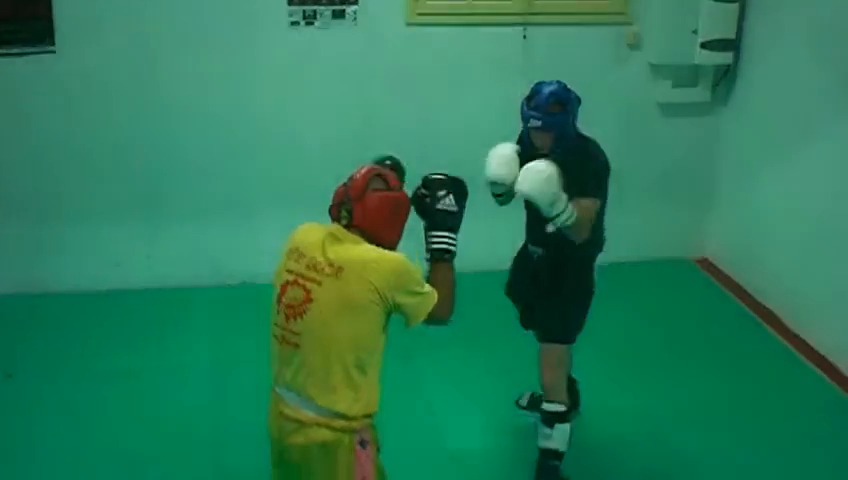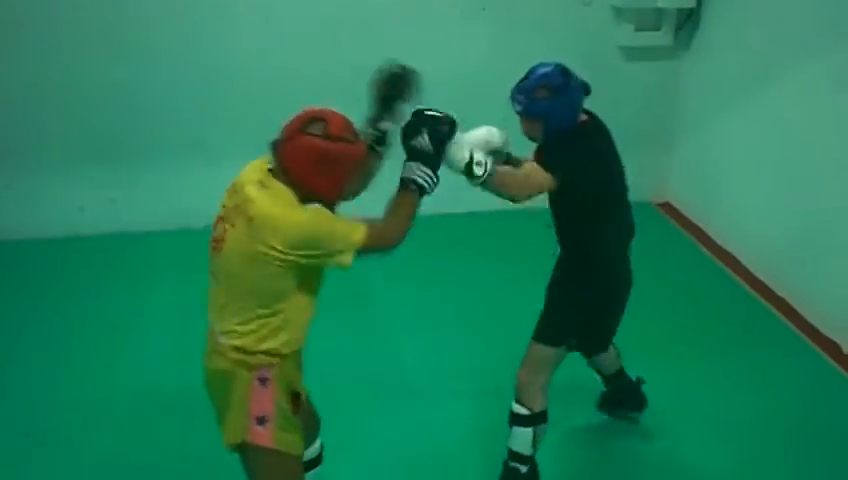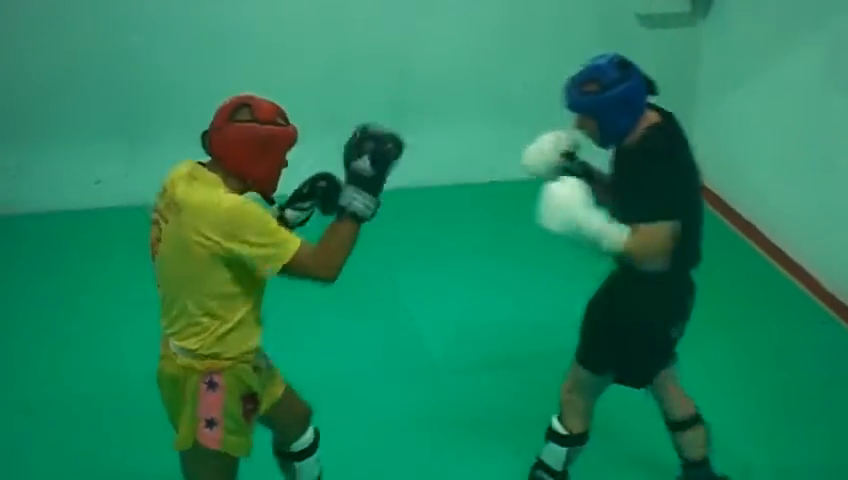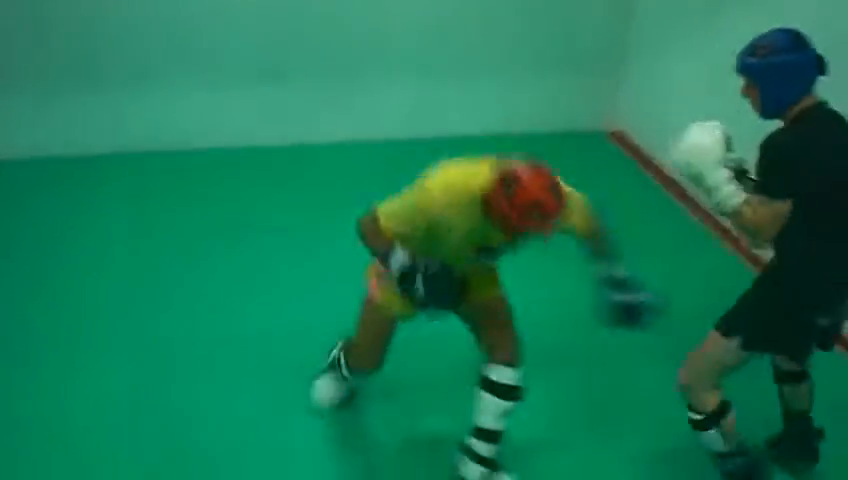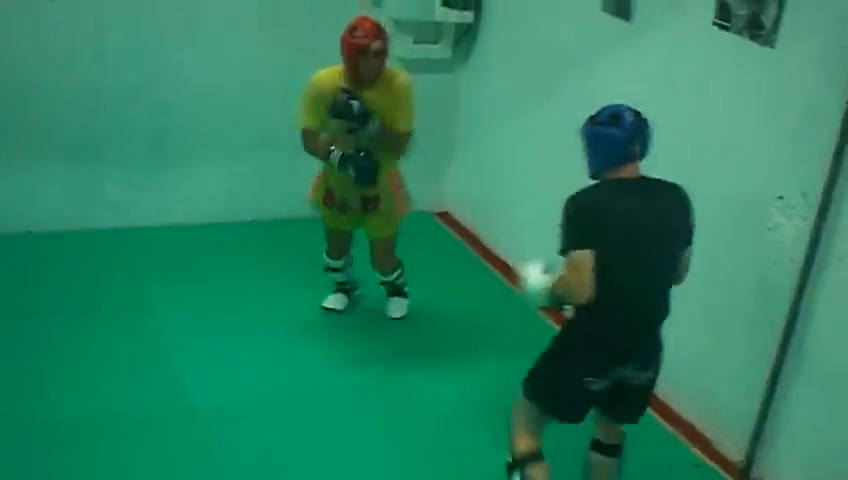
dt=1s
person 1, frame 1
left shoulder: (589, 158)
right shoulder: (530, 142)
left elbow: (583, 233)
right elbow: (506, 195)
left wrist: (552, 199)
right wrist: (500, 179)
left hip: (570, 269)
right hip: (536, 256)
left knee: (550, 377)
right knee: (547, 335)
right ankle: (563, 390)
person 1, frame 2
left shoulder: (584, 147)
right shoulder: (569, 130)
left elbow: (518, 187)
right elbow: (530, 172)
left wrist: (463, 155)
right wrist: (496, 154)
left hip: (596, 272)
right hip: (587, 260)
left knee: (531, 377)
right knee: (585, 334)
right ankle: (624, 390)
person 1, frame 3
left shoulder: (656, 161)
right shoulder: (647, 129)
left elbow: (653, 257)
right elbow: (621, 193)
left wrist: (588, 223)
right wrist: (574, 168)
left hip: (644, 295)
right hip: (667, 291)
left knee: (575, 395)
right knee: (660, 378)
person 1, frame 4
left shoulder: (790, 143)
left elbow: (764, 230)
left wrist: (713, 175)
right wrist: (732, 170)
left hip: (799, 282)
left knee: (695, 377)
right knee: (786, 348)
right ankle: (799, 440)
person 1, frame 5
left shoulder: (586, 204)
right shoulder: (676, 200)
left elbow: (580, 291)
right elbow: (678, 274)
left wrist: (546, 287)
left hip: (588, 346)
right hip: (643, 349)
left knee: (524, 427)
right knee: (610, 422)
person 2, frame 1
left shoulder: (303, 239)
right shoulder: (385, 267)
right elbow: (441, 311)
right wrist: (443, 232)
left hip: (285, 417)
right hip: (334, 434)
person 2, frame 2
left shoulder: (261, 175)
right shoulder: (295, 223)
left elbow: (348, 187)
right elbow: (384, 237)
left wrist: (384, 116)
right wrist: (420, 164)
left hip: (257, 350)
right hip: (252, 369)
left knee: (305, 428)
person 2, frame 3
left shoulder: (186, 178)
right shoulder: (226, 211)
right elbow: (323, 268)
left wrist: (293, 211)
right wrist: (360, 187)
left hip: (235, 354)
right hip: (208, 373)
left knee: (296, 419)
person 2, frame 4
left shoulder: (547, 196)
right shoulder: (444, 193)
left elbow: (589, 227)
right elbow: (370, 225)
left wrist: (617, 278)
right wrist: (407, 271)
left hip: (471, 270)
right hip: (416, 266)
left knee: (506, 353)
right knee: (366, 362)
right ankle: (345, 363)
person 2, frame 5
left shoulder: (398, 85)
right shoulder: (322, 83)
left elbow: (399, 146)
right elbow: (309, 139)
left wrist: (366, 121)
right wrist: (341, 158)
left hip: (379, 185)
right hip: (337, 181)
left knee: (383, 256)
right knee: (336, 249)
left ankle: (396, 287)
right ankle: (344, 286)
